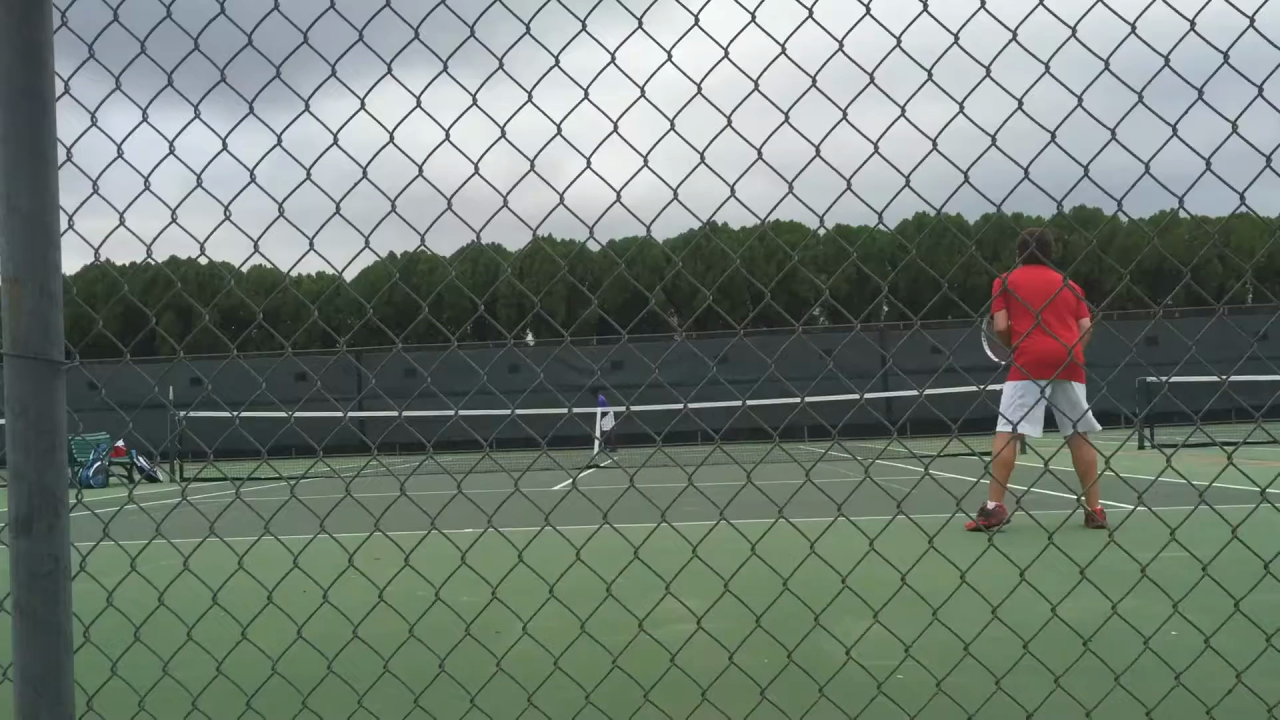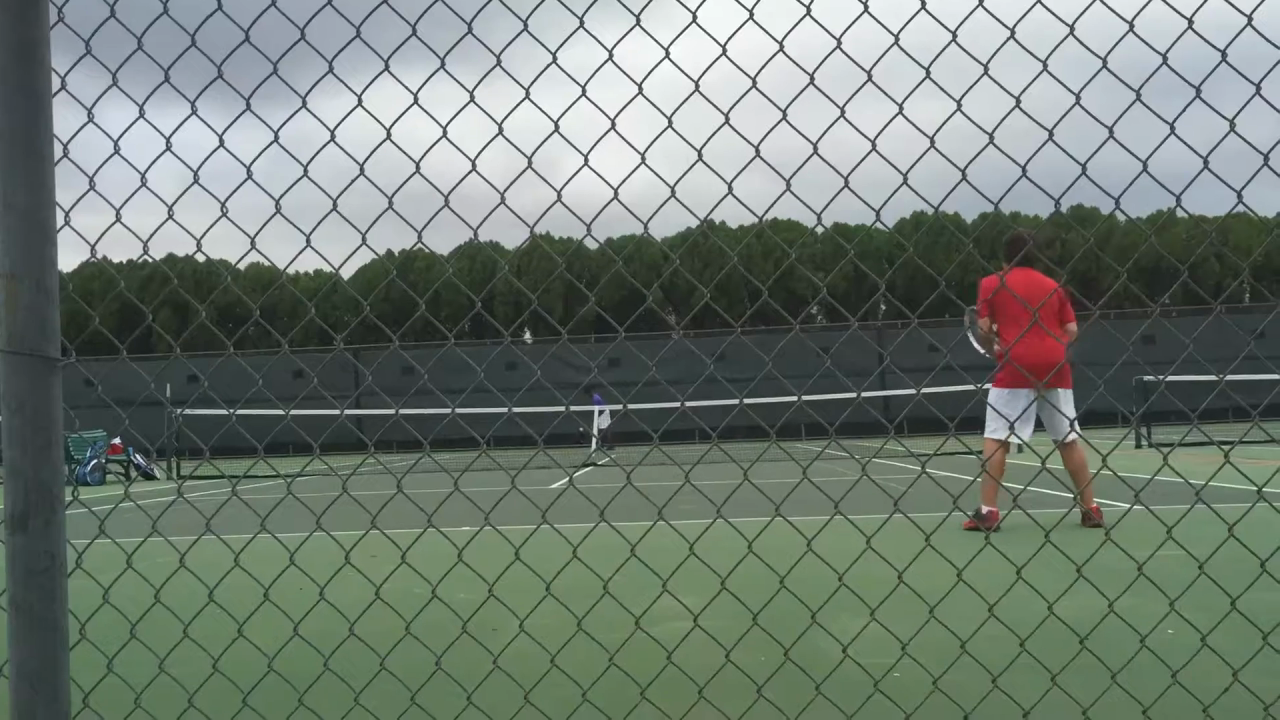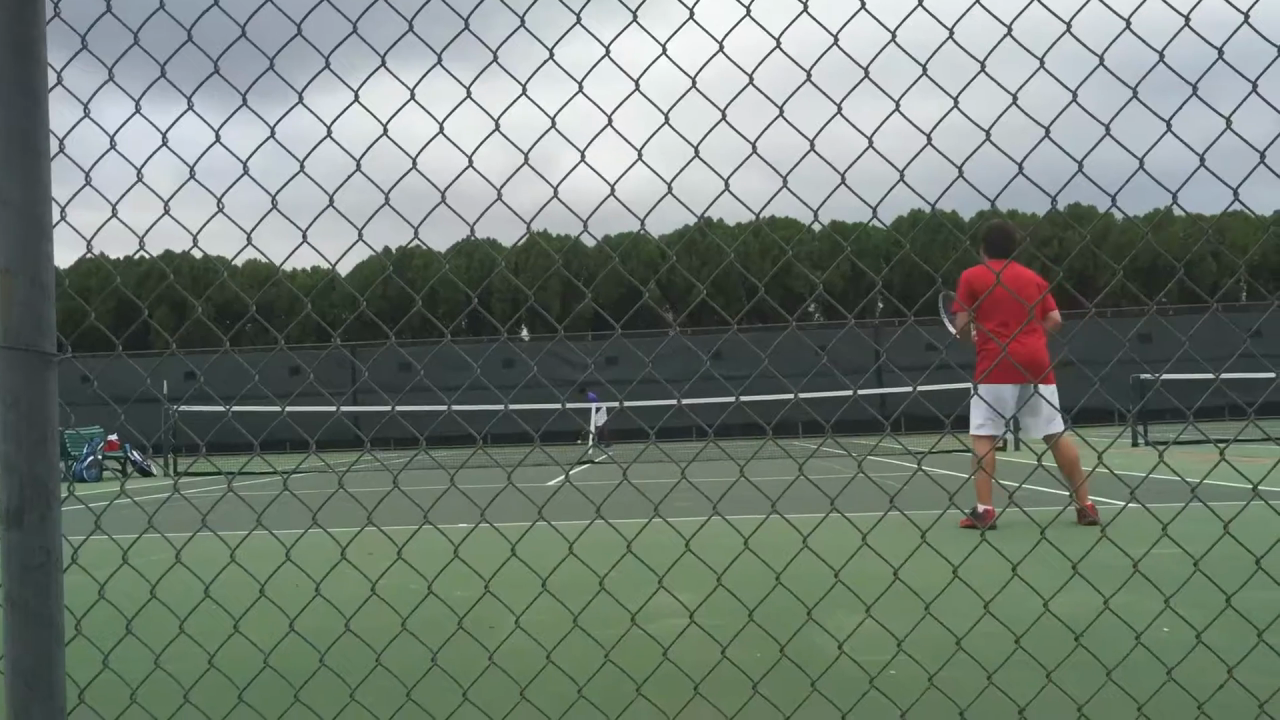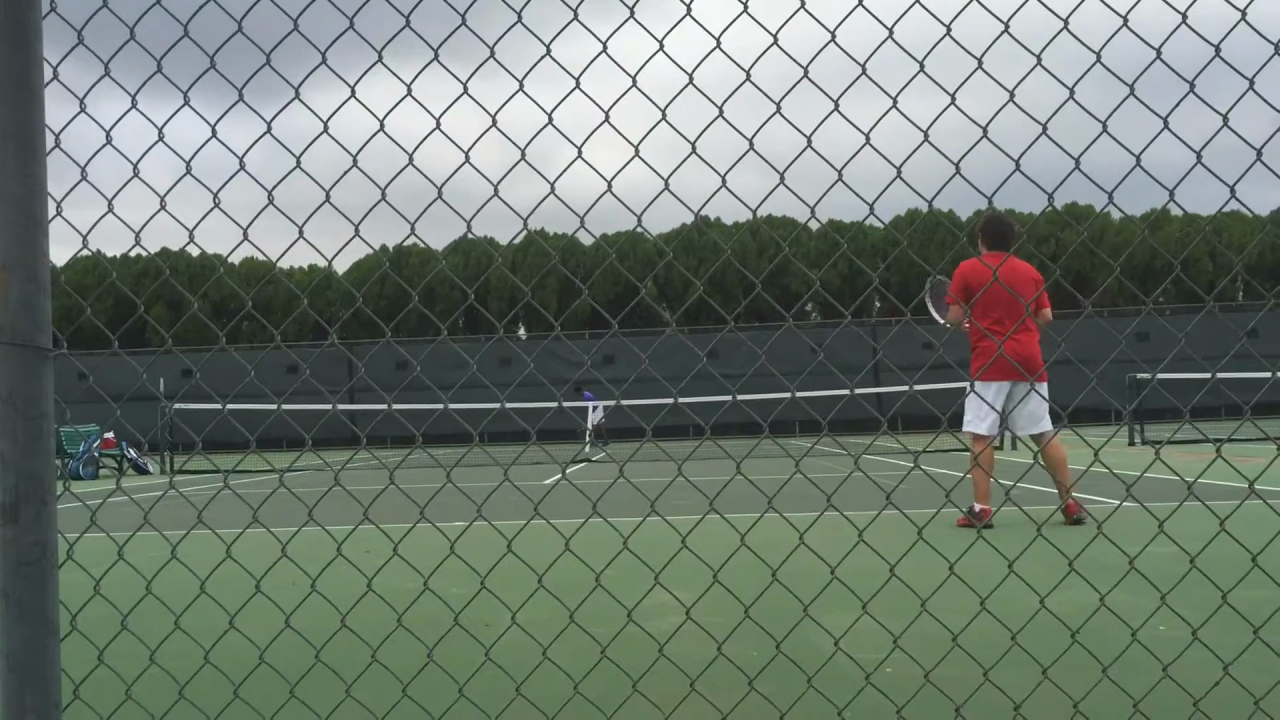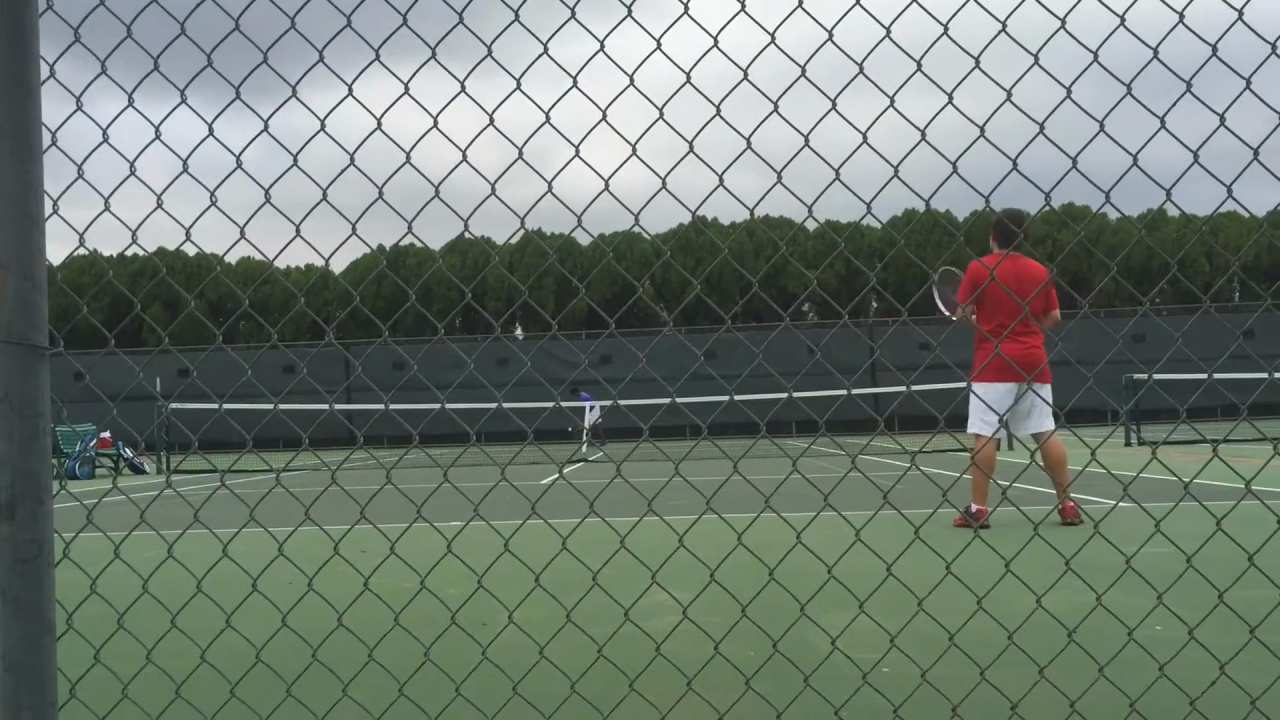
dt=0.2s
person 1, frame 1
left shoulder: (1005, 281)
right shoulder: (1068, 284)
left elbow: (1000, 327)
right elbow: (1086, 326)
left hip: (1029, 362)
right hip: (1068, 361)
left knee: (1008, 432)
right knee: (1079, 434)
left ankle: (994, 507)
right ankle: (1094, 509)
person 1, frame 2
left shoulder: (991, 283)
right shoulder: (1053, 285)
left elbow: (984, 330)
right elbow: (1072, 331)
left wrist: (996, 348)
left hip: (1016, 367)
right hip: (1055, 365)
left knee: (996, 438)
right knee: (1068, 439)
left ankle: (988, 512)
right ankle: (1090, 508)
person 1, frame 3
left shoulder: (971, 276)
right shoulder: (1033, 277)
left elbow: (961, 324)
right elbow: (1054, 320)
left wrist: (971, 337)
left hip: (998, 365)
right hip: (1036, 362)
left knee: (983, 436)
right knee: (1056, 433)
left ankle: (984, 510)
right ankle: (1085, 505)
person 1, frame 4
left shoulder: (967, 269)
right shoulder: (1030, 271)
left elbow: (954, 318)
right elbow: (1046, 316)
left wrist: (970, 325)
left hip: (990, 362)
right hip: (1029, 360)
left knee: (980, 435)
right knee: (1043, 433)
left ankle: (981, 509)
right ankle: (1070, 503)
person 1, frame 5
left shoulder: (978, 268)
right shoulder: (1041, 271)
left elbow: (963, 314)
right elbow: (1054, 316)
left hip: (994, 362)
right hip: (1033, 360)
left knee: (984, 435)
right knee: (1045, 432)
left ankle: (978, 509)
right ankle: (1067, 505)
